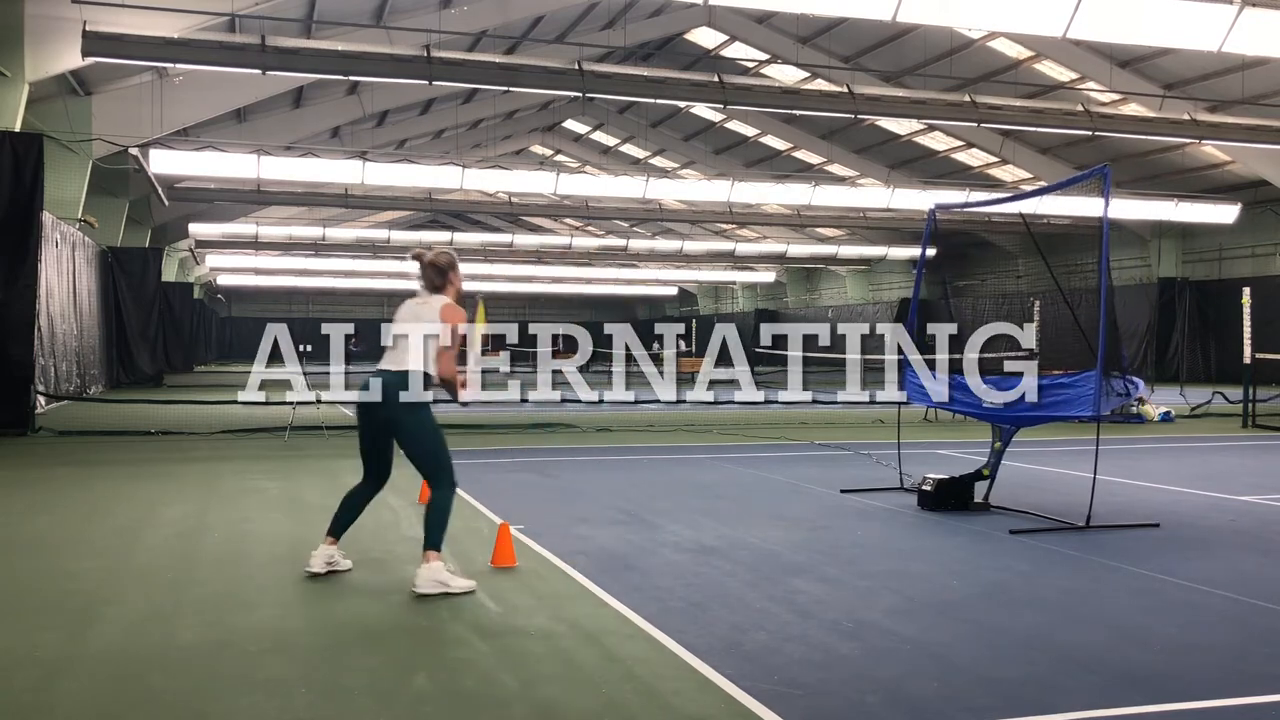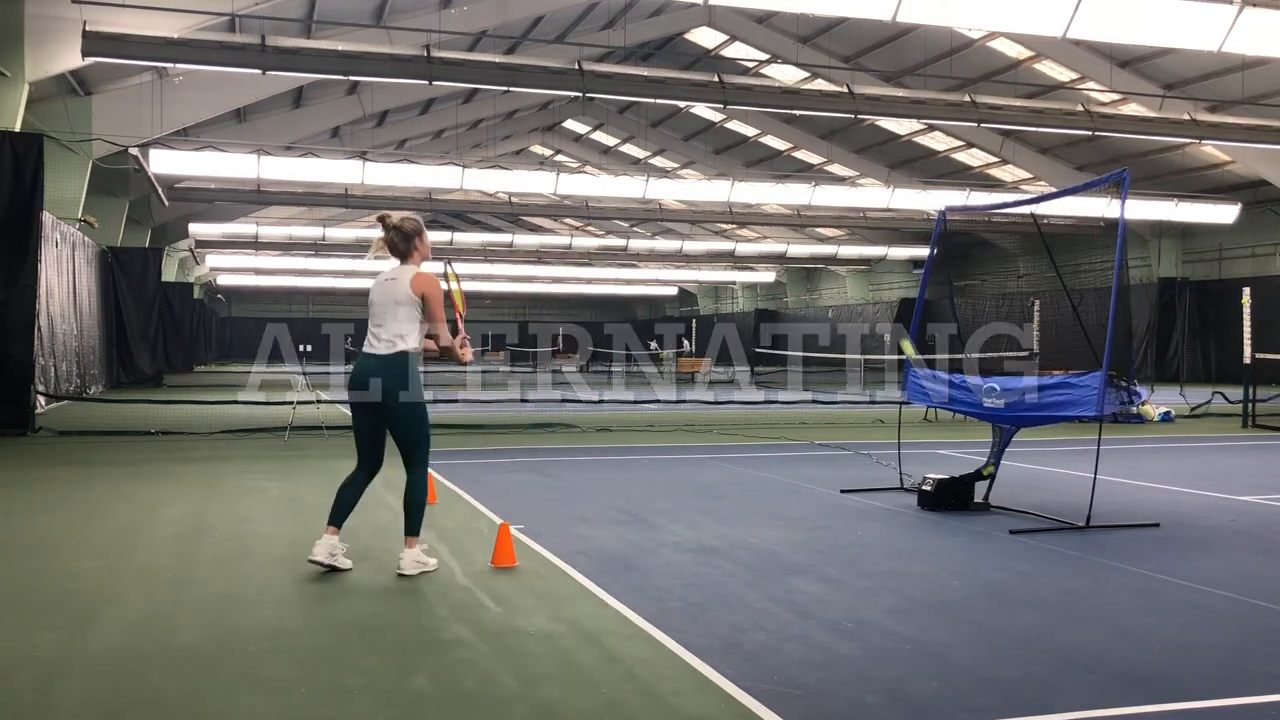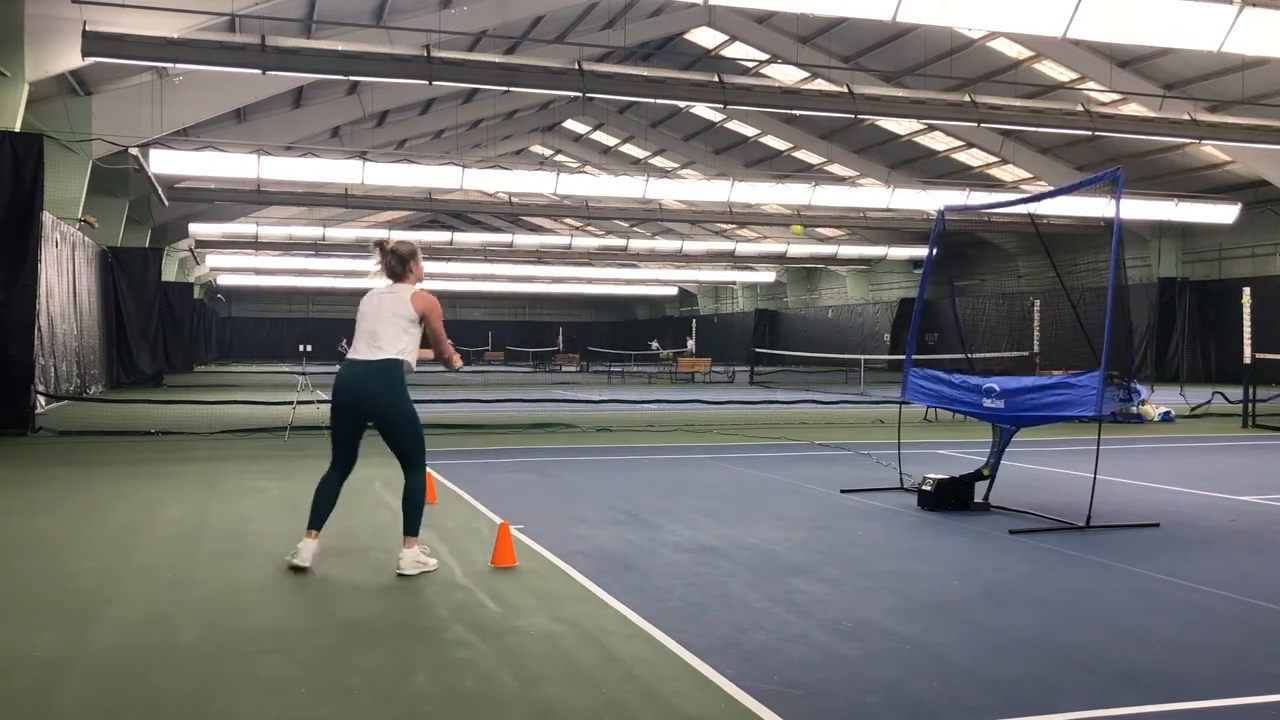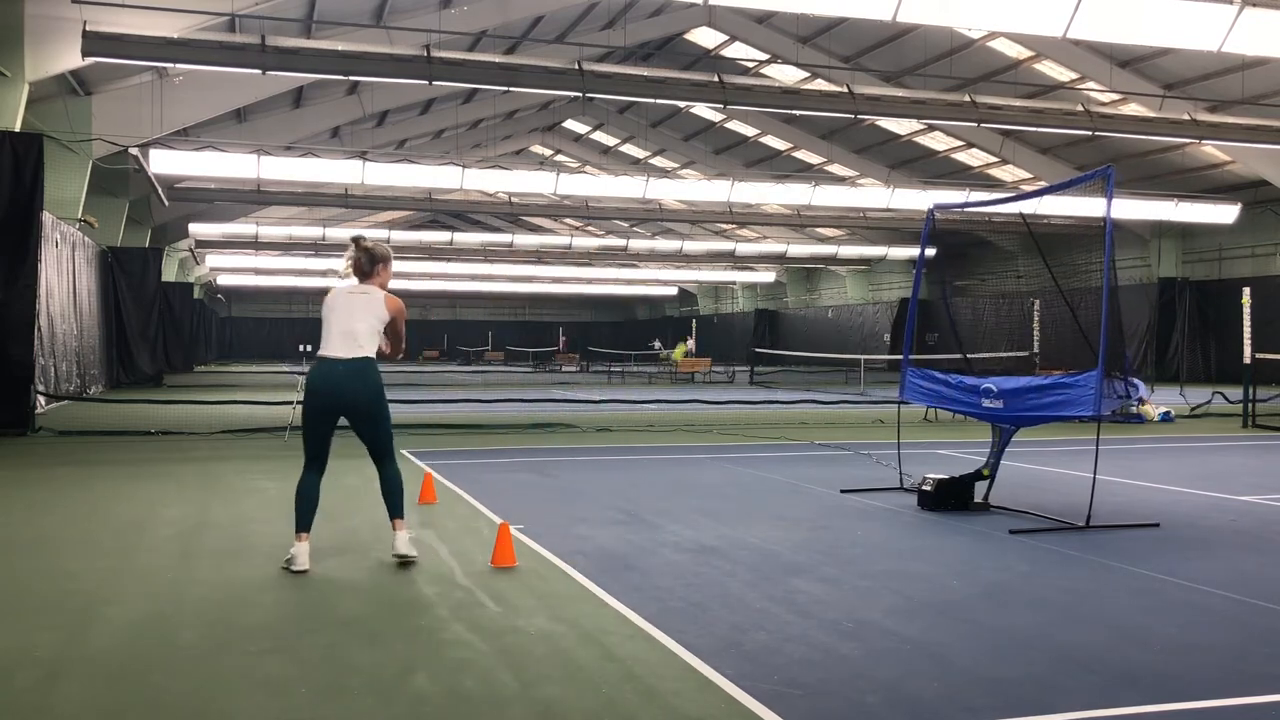
dt=0.4s
person 1, frame 1
left shoulder: (407, 307)
right shoulder: (453, 313)
right elbow: (445, 372)
left wrist: (448, 379)
right wrist: (457, 389)
left hip: (374, 391)
right hip: (404, 397)
left knee: (373, 478)
right knee: (443, 482)
left ankle: (326, 551)
right ankle: (432, 567)
person 1, frame 2
left shoulder: (379, 283)
right shoulder: (425, 281)
right elbow: (443, 341)
left wrist: (449, 347)
right wrist: (460, 354)
left hip: (363, 373)
right hip: (397, 376)
left knee: (366, 466)
right knee: (417, 466)
left ankle: (328, 542)
right ankle: (412, 552)
person 1, frame 3
left shoulder: (370, 297)
right shoulder: (424, 300)
right elbow: (445, 352)
left wrist: (428, 354)
right wrist: (450, 359)
left hip: (348, 380)
right hip: (385, 384)
left knee: (339, 467)
right knee: (415, 468)
left ankle: (307, 545)
right ankle: (411, 552)
person 1, frame 4
left shoulder: (332, 295)
right shoulder: (392, 303)
right elbow: (396, 350)
left hip: (322, 377)
right hip: (363, 380)
left knee: (313, 466)
right knee: (386, 462)
left ankle: (301, 549)
right ankle: (400, 537)
